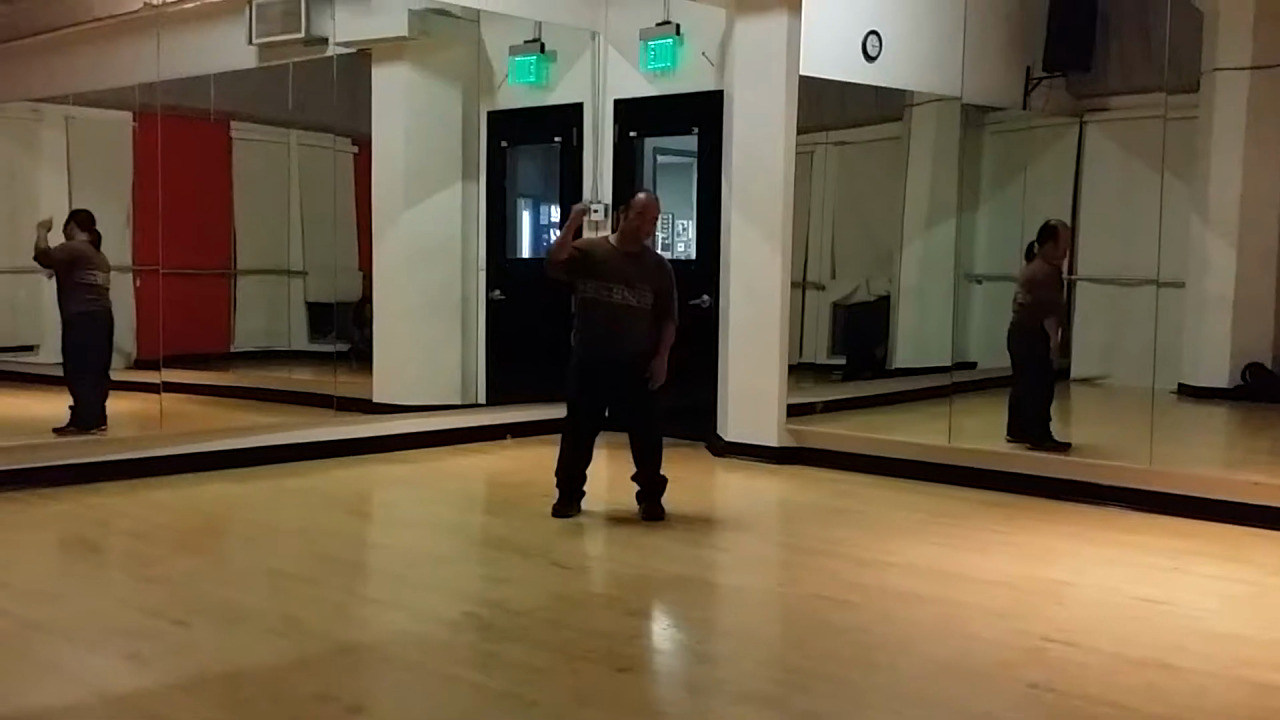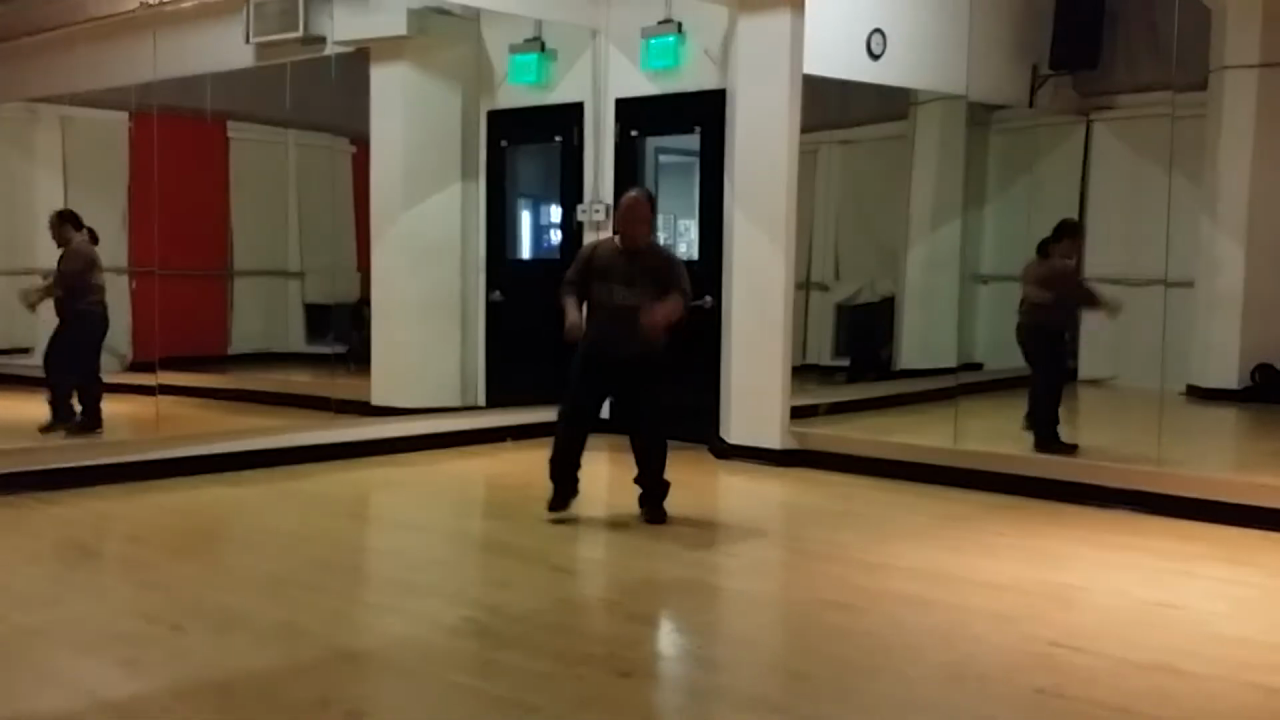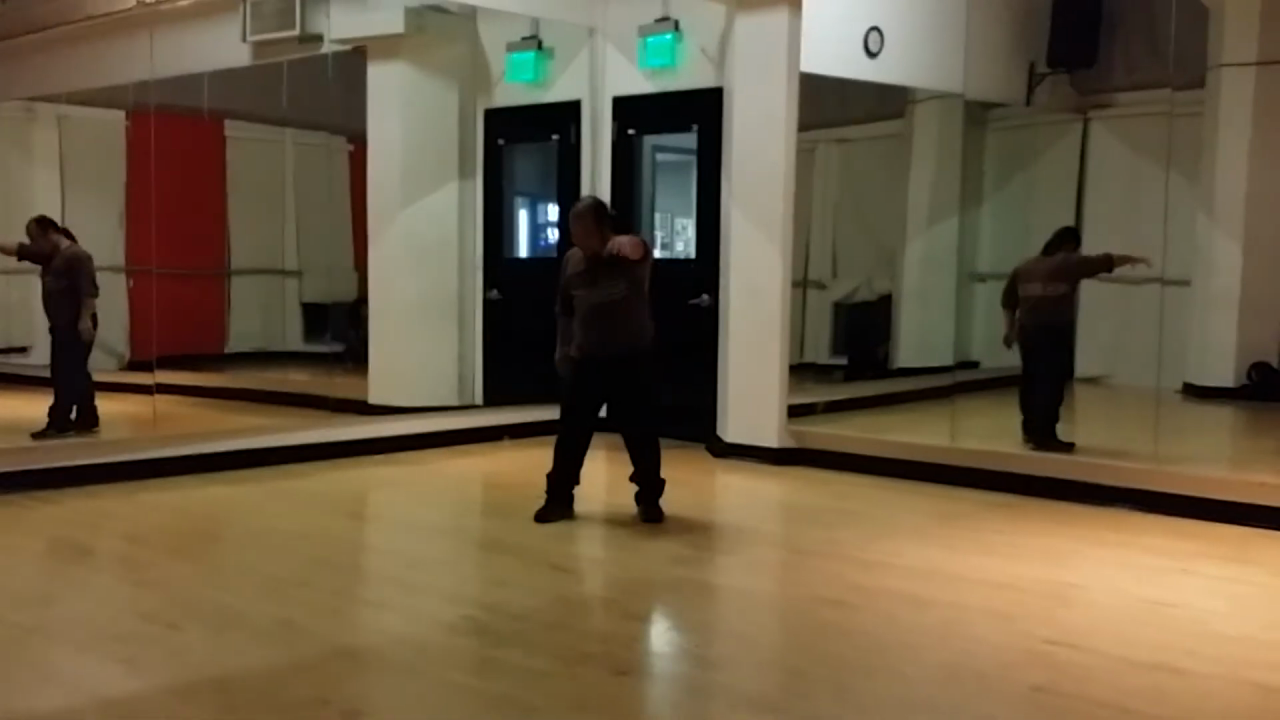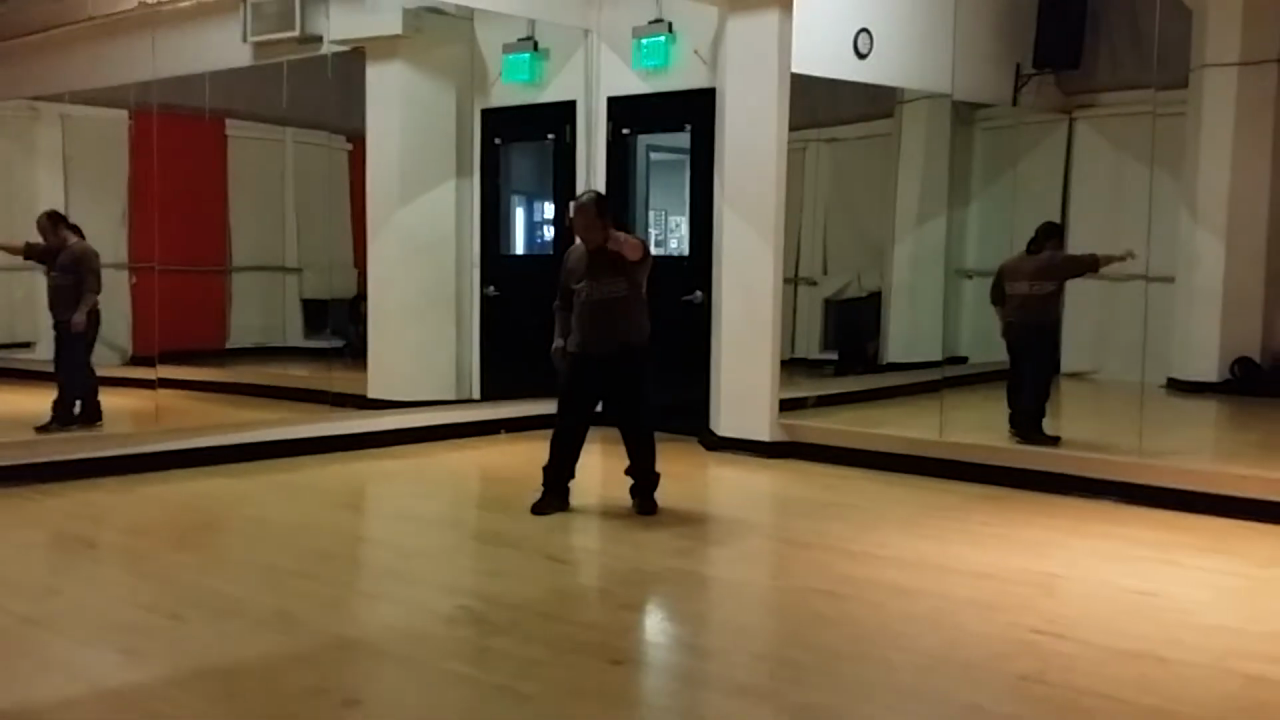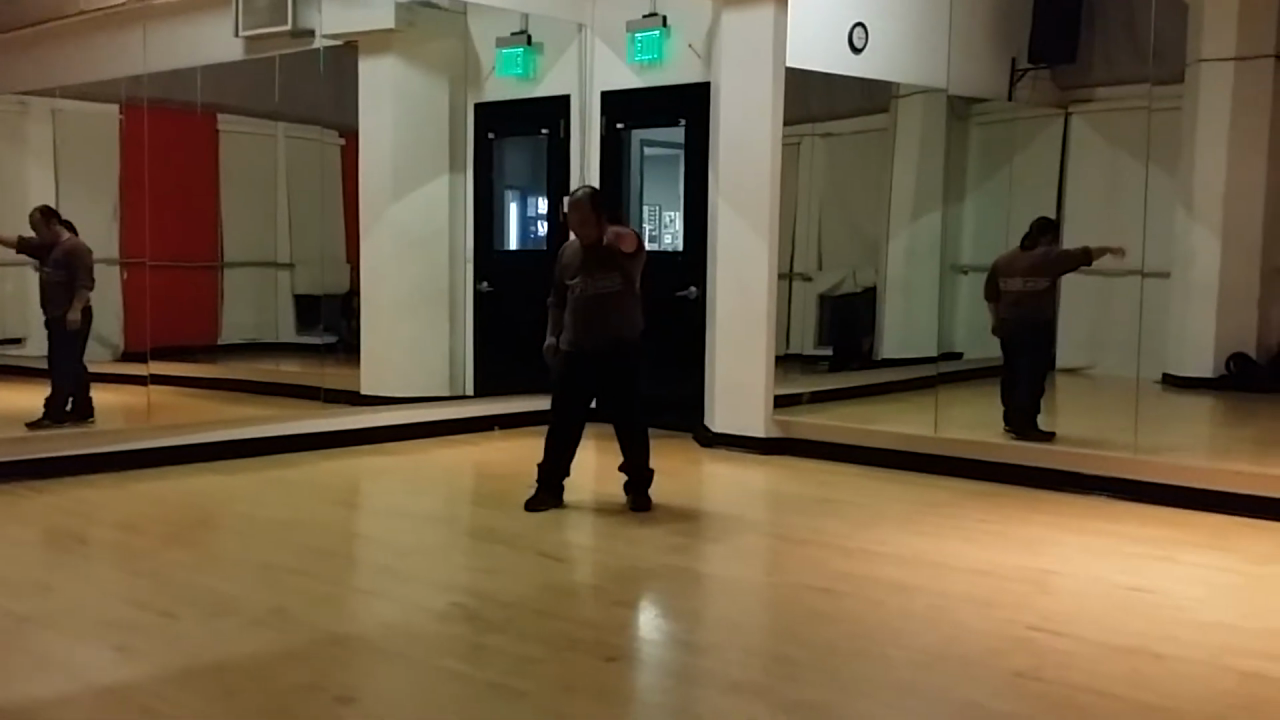
dt=0.4s
person 1, frame 1
left shoulder: (659, 266)
right shoulder: (589, 250)
left elbow: (667, 317)
right elbow: (554, 264)
left wrist: (662, 357)
right wrist: (570, 229)
left hip: (637, 363)
right hip: (589, 359)
left knee: (645, 430)
right knee: (579, 427)
left ankle: (650, 496)
right ankle: (569, 494)
person 1, frame 2
left shoulder: (664, 261)
right shoulder: (595, 253)
left elbow: (680, 297)
right elbow: (570, 288)
left wrist: (663, 311)
right wrist: (572, 314)
left hip: (642, 361)
right hip: (595, 355)
left knee: (648, 431)
right knee: (573, 418)
left ankle: (652, 499)
right ankle: (563, 486)
person 1, frame 3
left shoulder: (629, 258)
right shoulder: (571, 261)
left elbow: (637, 249)
right elbow: (564, 309)
left wrist: (624, 242)
right wrist: (562, 346)
left hip: (631, 359)
right hip: (585, 361)
left knee: (640, 431)
right knee: (572, 429)
left ankle: (649, 498)
right ankle: (559, 497)
person 1, frame 4
left shoulder: (627, 253)
right shoulder: (572, 256)
left elbow: (637, 252)
right elbow: (564, 303)
left wrist: (622, 242)
right wrist: (559, 338)
left hip: (627, 355)
right hip: (582, 355)
left knee: (636, 426)
right knee: (568, 424)
left ankle: (644, 491)
right ankle: (555, 490)
person 1, frame 5
left shoulder: (622, 248)
right shoulder: (567, 252)
left elbow: (633, 245)
right elbow: (558, 299)
left wrist: (620, 235)
right wrist: (552, 335)
left hip: (620, 351)
right hip: (574, 352)
left knee: (629, 421)
right knee: (563, 421)
left ankle: (638, 487)
right ankle: (549, 487)
person 2, frame 1
left shoulder: (1036, 264)
right shoulder: (1045, 273)
left elbow: (1057, 266)
right elbow: (1048, 312)
left wrist: (1064, 256)
right wrist: (1054, 339)
left hip: (1020, 333)
right hip: (1033, 337)
left knee: (1023, 384)
right knee: (1039, 386)
left ankle: (1017, 430)
right ankle: (1039, 437)
person 2, frame 2
left shoulder: (1035, 265)
right shoulder: (1062, 269)
right elbow: (1084, 297)
right wrist: (1109, 305)
left hip: (1028, 330)
right hip: (1046, 335)
left knee: (1043, 381)
right knee: (1049, 384)
left ankle: (1035, 419)
right ankle: (1046, 439)
person 2, frame 3
left shoulder: (1024, 268)
right shoulder: (1069, 263)
left elbow: (1009, 302)
right elbow: (1106, 262)
left wrist: (1010, 329)
right wrist: (1133, 259)
left hip: (1027, 331)
right hip: (1054, 333)
left knee: (1032, 380)
right knee: (1051, 384)
left ankle: (1031, 429)
right ankle: (1043, 436)
person 2, frame 4
left shoulder: (1009, 265)
right shoulder: (1056, 261)
left elbow: (997, 298)
right elbow: (1091, 262)
left wrist: (1005, 323)
right wrist: (1117, 257)
left hip: (1014, 328)
right hip: (1041, 330)
left knee: (1019, 375)
right knee: (1038, 379)
left ankle: (1018, 423)
right ankle: (1030, 430)
person 2, frame 5
left shoulder: (1003, 260)
right shoulder: (1050, 257)
left elbow: (991, 295)
right elbow: (1085, 255)
left wrist: (996, 320)
right wrist: (1110, 250)
left hip: (1008, 325)
right hip: (1036, 327)
left knee: (1013, 372)
right knee: (1033, 375)
left ankle: (1012, 420)
right ankle: (1024, 426)
person 3, frame 1
left shoulder: (71, 249)
right shoulder: (99, 256)
left elbow: (44, 256)
left wrist: (42, 231)
left hip: (81, 319)
right hip: (102, 317)
left knee: (78, 371)
right knee: (96, 371)
left ankle: (85, 421)
right ankle: (97, 418)
person 3, frame 2
left shoulder: (76, 251)
right shoulder: (87, 251)
left elbow: (64, 283)
right elbow: (60, 279)
left wrist: (39, 296)
right wrist: (39, 291)
left hip: (81, 318)
right hip: (95, 318)
left knee: (58, 365)
right knee: (87, 371)
left ankle: (63, 415)
right ankle: (91, 420)
person 3, frame 3
left shoulder: (76, 256)
right shoulder: (48, 255)
left elbow: (89, 291)
right elbow: (19, 251)
left wrist: (86, 319)
left hip: (76, 325)
right hip: (63, 324)
left knee: (65, 373)
right knee: (75, 372)
left ankle: (60, 423)
right ankle: (87, 420)
person 3, frame 4
left shoulder: (84, 252)
right shoulder: (54, 252)
left elbow: (92, 287)
right elbow: (27, 250)
left wrist: (81, 313)
left hip: (80, 321)
right hip: (65, 320)
left knee: (69, 368)
right knee: (78, 367)
left ankle: (63, 417)
right ankle: (91, 414)
person 3, frame 5
left shoulder: (76, 248)
right shoulder: (47, 247)
left elbow: (85, 283)
right elbow: (19, 243)
left wrist: (76, 310)
left hip: (71, 318)
right hip: (57, 317)
left knee: (61, 364)
right knee: (70, 364)
left ankle: (55, 414)
right ankle: (82, 411)
